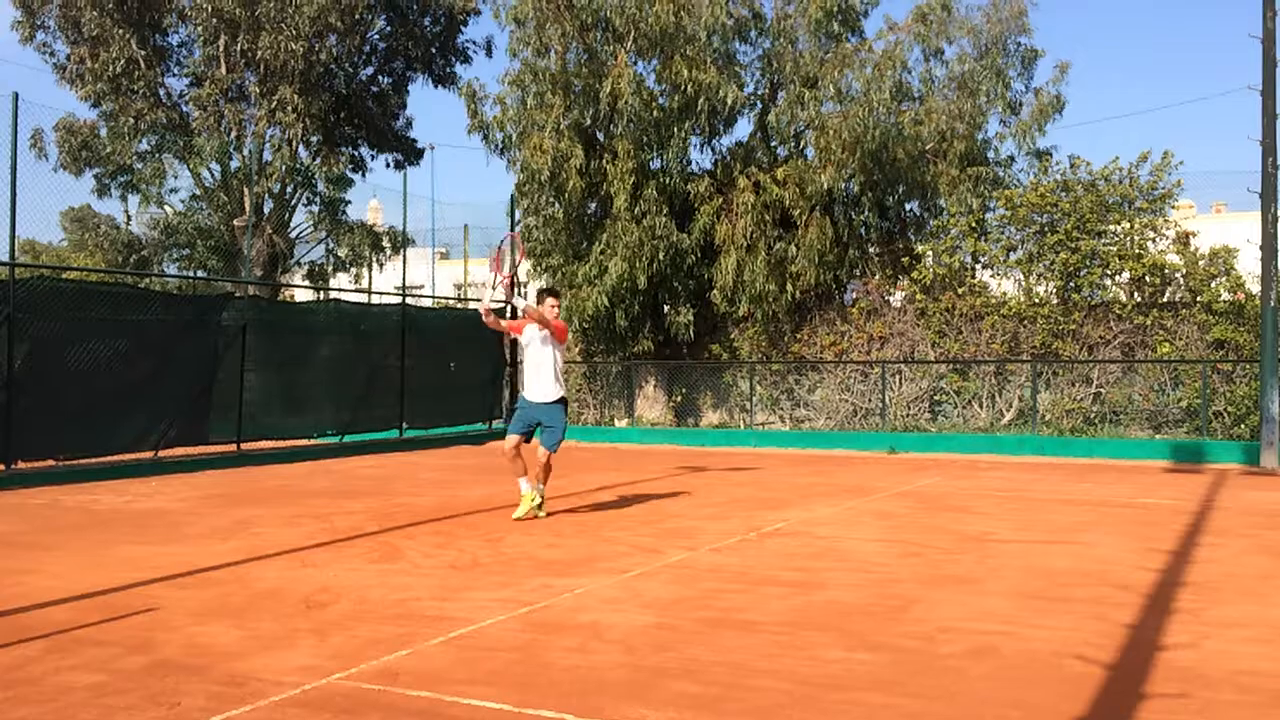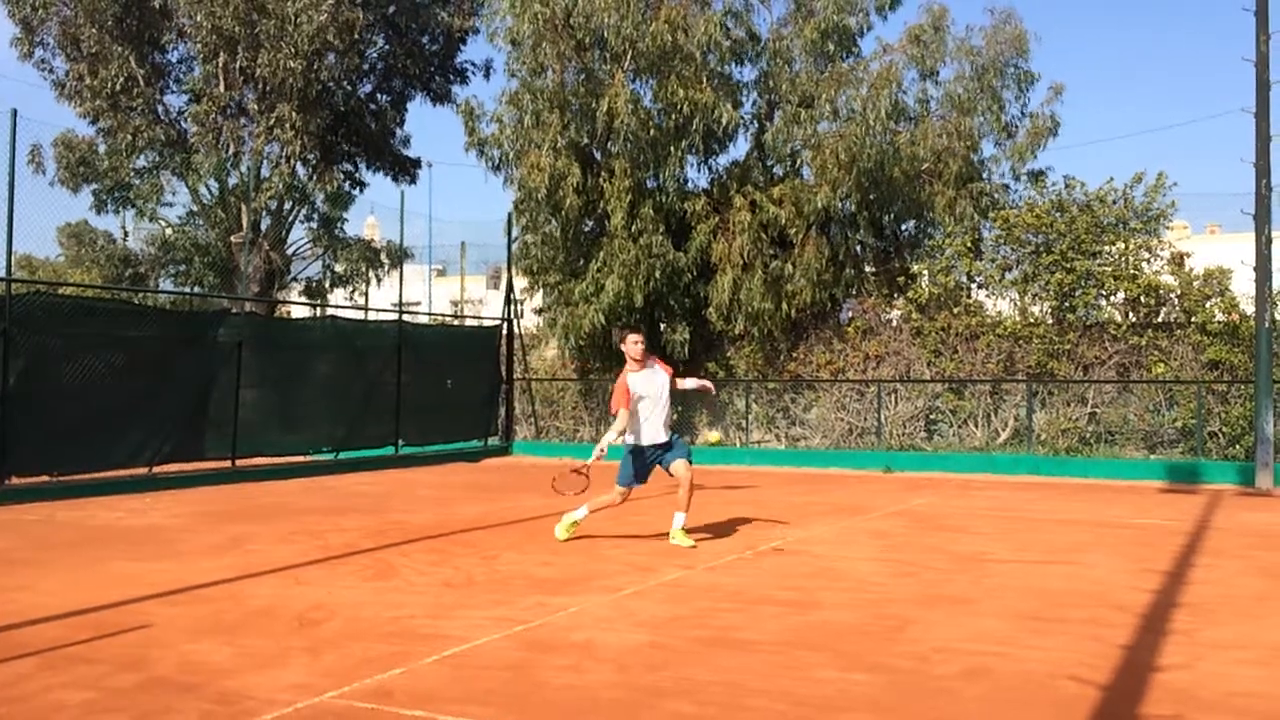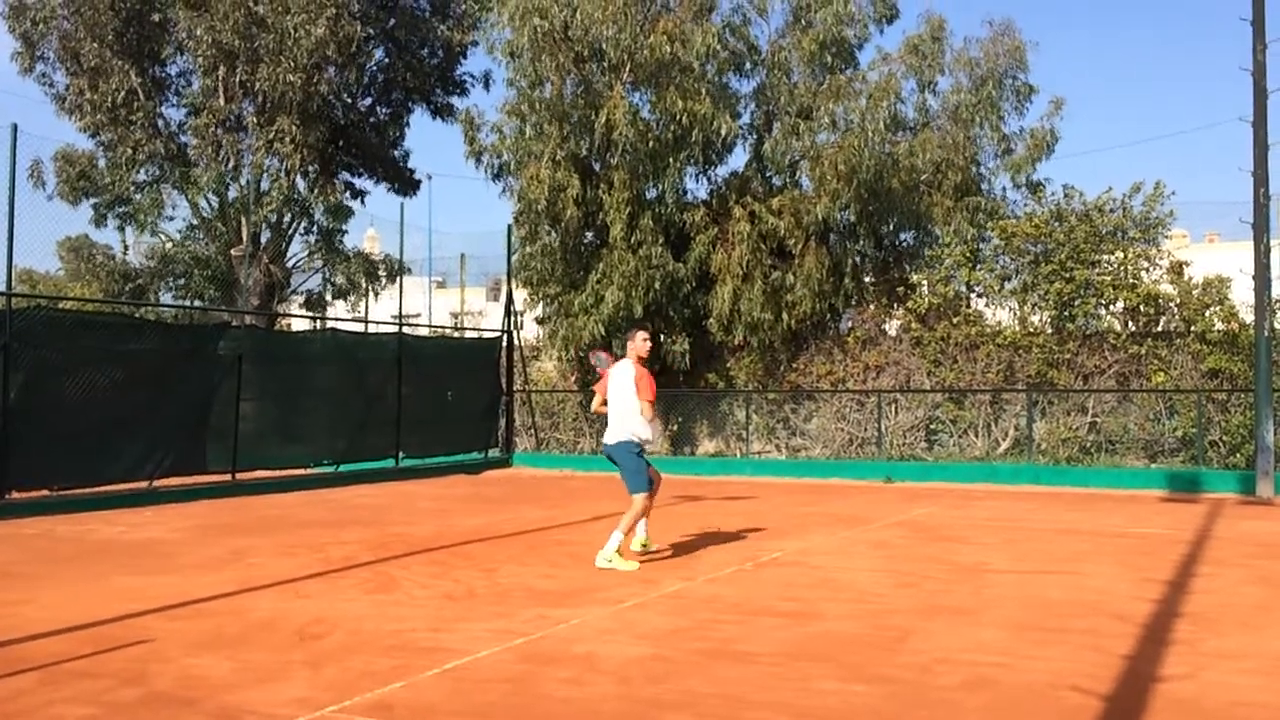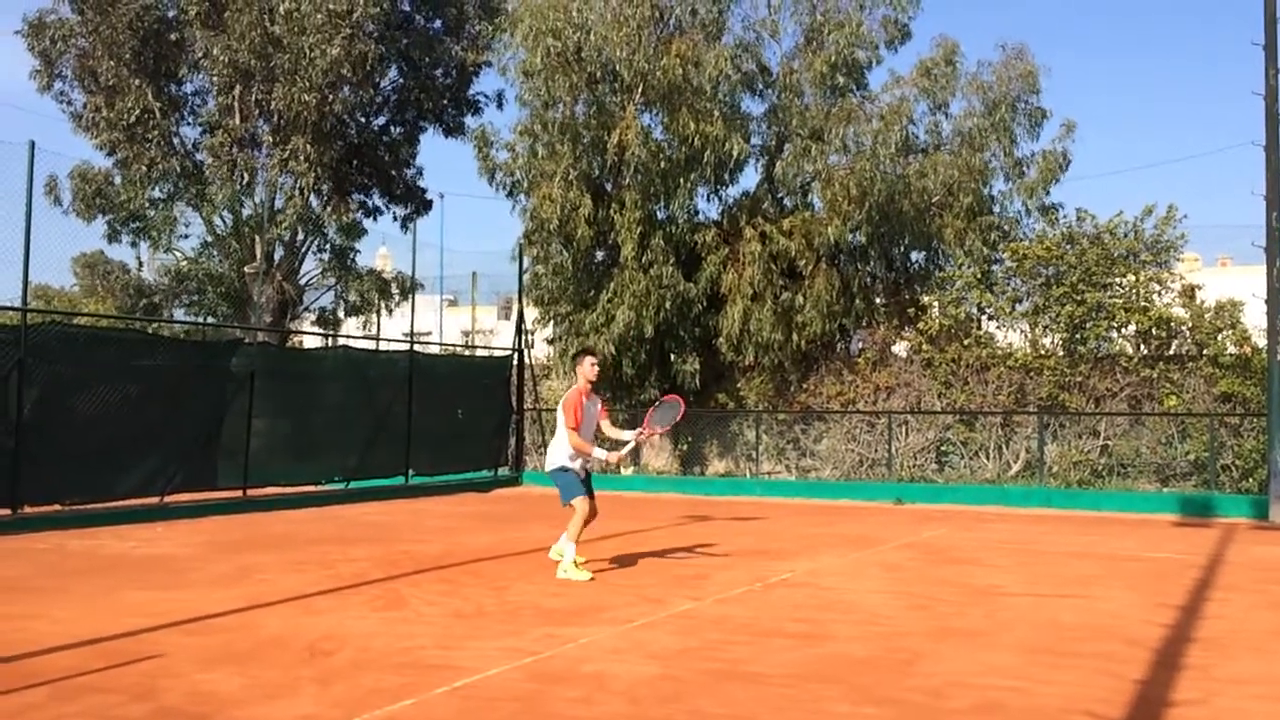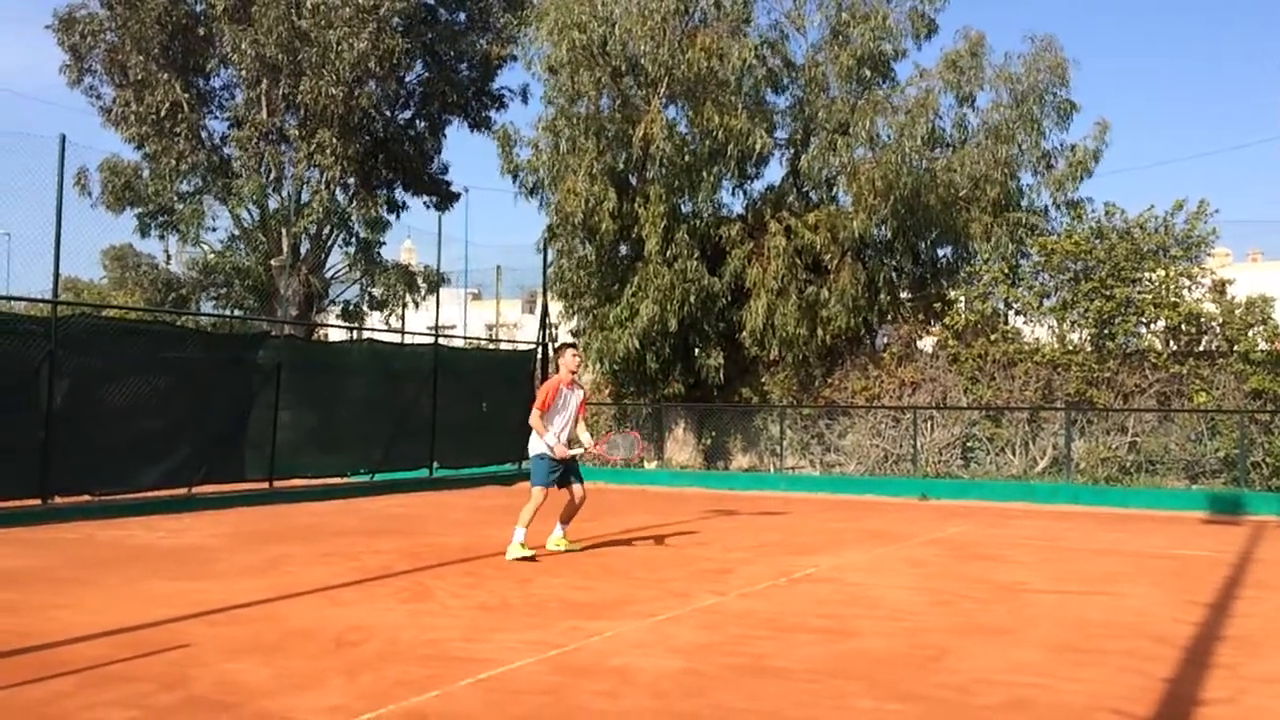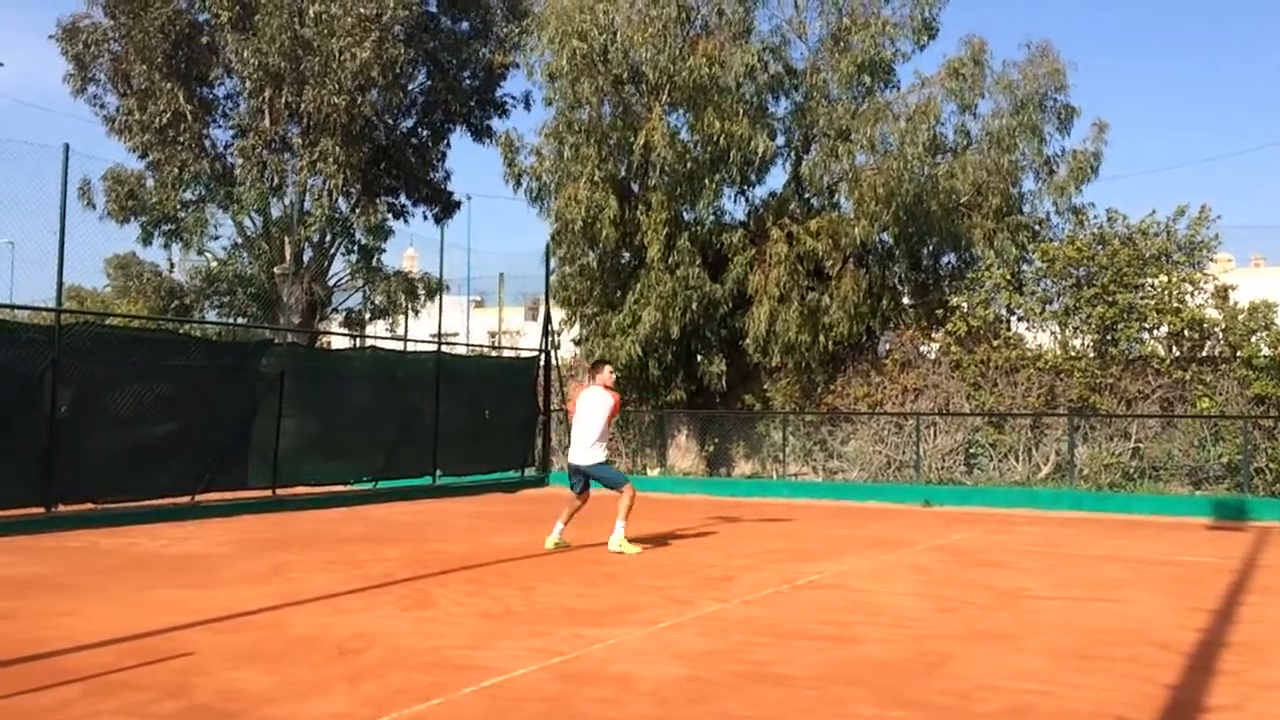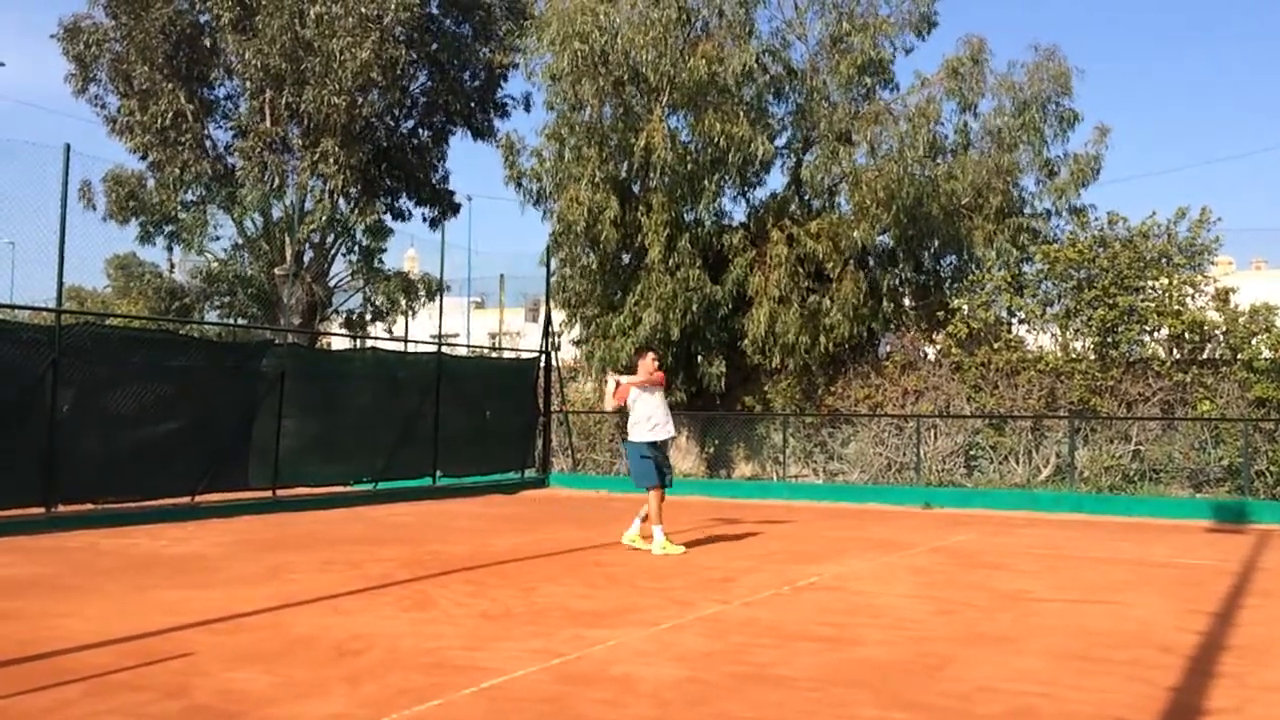
dt=0.7s
person 1, frame 1
left shoulder: (560, 328)
right shoulder: (525, 325)
left elbow: (542, 321)
right elbow: (497, 324)
left wrist: (514, 296)
right wrist: (488, 313)
left hip: (553, 403)
right hip: (528, 400)
left knee: (542, 458)
right knee: (510, 446)
left ankle: (538, 497)
right ankle: (528, 495)
person 1, frame 2
left shoulder: (655, 363)
right shoulder: (624, 382)
left elbow: (673, 381)
right elbow: (623, 420)
left wrist: (698, 382)
right wrist: (606, 439)
left hip: (665, 438)
right hip: (640, 444)
left knee: (685, 475)
right knee: (619, 495)
left ankle: (677, 531)
right ankle: (572, 519)
person 1, frame 3
left shoulder: (613, 370)
right shoulder: (641, 373)
left elbow: (596, 406)
right elbow: (648, 415)
left hip: (617, 442)
right hip: (626, 443)
left knee: (653, 479)
right knee: (641, 502)
left ankle: (640, 538)
right ankle: (608, 553)
person 1, frame 4
left shoulder: (596, 399)
right shoulder: (572, 398)
left elbow: (608, 429)
right elbow: (573, 440)
left wrist: (632, 434)
right wrist: (605, 455)
left hip: (579, 465)
right hip: (561, 464)
left knee: (591, 509)
right knee: (582, 506)
left ankle: (560, 548)
right ankle: (569, 562)
person 1, frame 5
left shoulder: (580, 390)
right shoulder: (551, 386)
left elbow: (579, 423)
right elbow: (534, 419)
left wrist: (586, 439)
right wrist: (554, 444)
left hip: (563, 452)
right hip: (543, 452)
left knee: (579, 496)
right knee: (539, 496)
left ankle: (557, 537)
right ankle: (516, 544)
person 1, frame 6
left shoulder: (580, 393)
right shoulder: (613, 398)
left hip: (573, 458)
right hip: (594, 459)
left knee: (581, 497)
right knee: (628, 491)
left ankle: (555, 537)
right ankle: (617, 538)
person 1, frame 7
left shoulder: (658, 378)
right shoulder: (626, 387)
left elbow: (643, 380)
right elbow: (610, 407)
left wrist: (621, 377)
right wrist: (612, 383)
left hip: (659, 445)
right hip: (640, 445)
left knee: (659, 495)
right knee: (654, 492)
left ankle: (632, 534)
right ankle: (660, 542)
